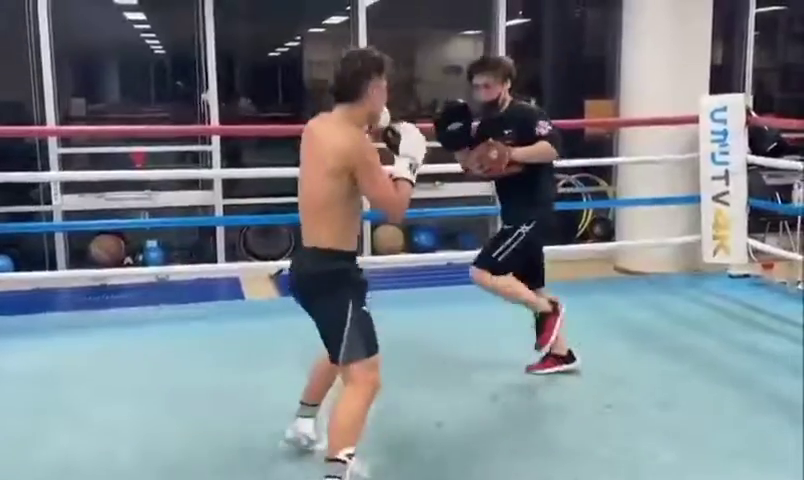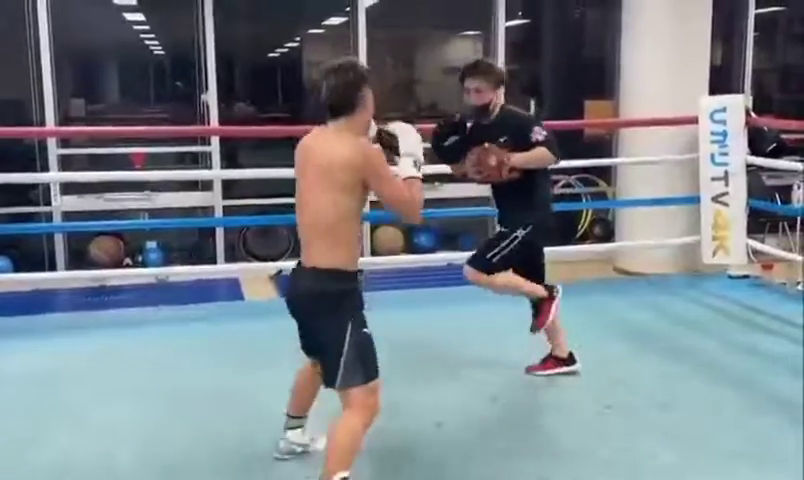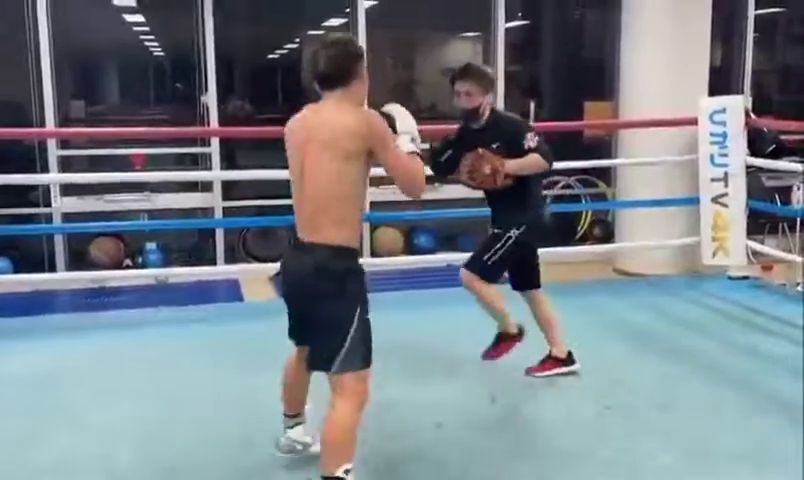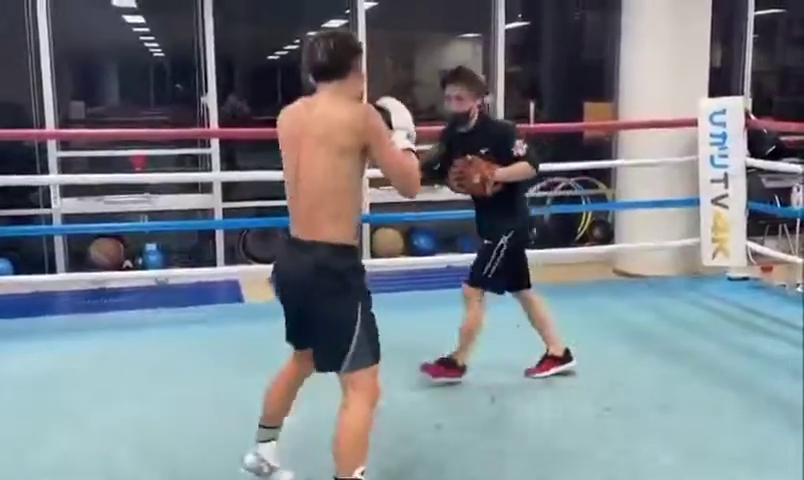
dt=0.1s
person 1, frame 1
left shoulder: (318, 126)
right shoulder: (355, 144)
right elbow: (394, 210)
right wrist: (407, 161)
left hip: (310, 262)
right hip: (330, 270)
left knee: (340, 350)
right knee: (364, 378)
left ankle: (303, 424)
person 1, frame 2
left shoulder: (309, 143)
right shoulder: (364, 153)
right elbow: (410, 211)
right wrist: (412, 159)
left hip: (304, 281)
right hip: (333, 288)
left knee: (319, 360)
right knee: (363, 402)
left ankle: (292, 434)
person 1, frame 3
left shoulder: (297, 123)
right shoulder: (365, 122)
right elbow: (414, 185)
right wrist: (408, 138)
left hip: (299, 261)
right hip: (334, 267)
left knee: (306, 350)
right knee: (351, 390)
left ankle: (292, 430)
person 1, frame 4
left shoulder: (290, 117)
right shoulder: (361, 116)
right elbow: (409, 183)
right wrist: (403, 133)
left hip: (295, 265)
right hip: (337, 266)
left knee: (302, 357)
right knee: (363, 390)
person 2, frame 1
left shoulder: (528, 115)
right shoulder: (484, 125)
left elbow: (552, 148)
right elbow: (475, 168)
left wrist: (511, 154)
right wrist: (459, 149)
left hip: (532, 214)
right hip: (516, 213)
left knee: (481, 272)
right knee: (529, 284)
left ankle: (546, 310)
right ankle: (561, 354)
person 2, frame 2
left shoulder: (518, 120)
right shoulder: (473, 129)
left elbow: (550, 154)
right elbow: (469, 169)
left wrist: (510, 159)
right wrist: (457, 162)
left hip: (530, 215)
right hip: (514, 216)
left knee: (475, 271)
right knee: (530, 284)
left ankle: (544, 295)
right ankle: (562, 355)
person 2, frame 3
left shoulder: (510, 125)
right shoulder: (464, 135)
left elbow: (543, 160)
right elbow: (465, 175)
left wrist: (504, 166)
right wrist: (450, 170)
left hip: (523, 218)
right hip: (506, 218)
left knee: (472, 275)
right knee: (527, 289)
left ankle: (509, 329)
right ankle: (561, 355)
person 2, frame 4
left shoulder: (499, 130)
right shoulder: (451, 136)
left elbow: (531, 166)
right elbow: (453, 176)
left wrist: (493, 174)
right wrist: (445, 176)
left hip: (510, 222)
right hip: (491, 222)
left knee: (473, 290)
right knee: (521, 290)
left ankle: (456, 362)
right ankle: (558, 354)
